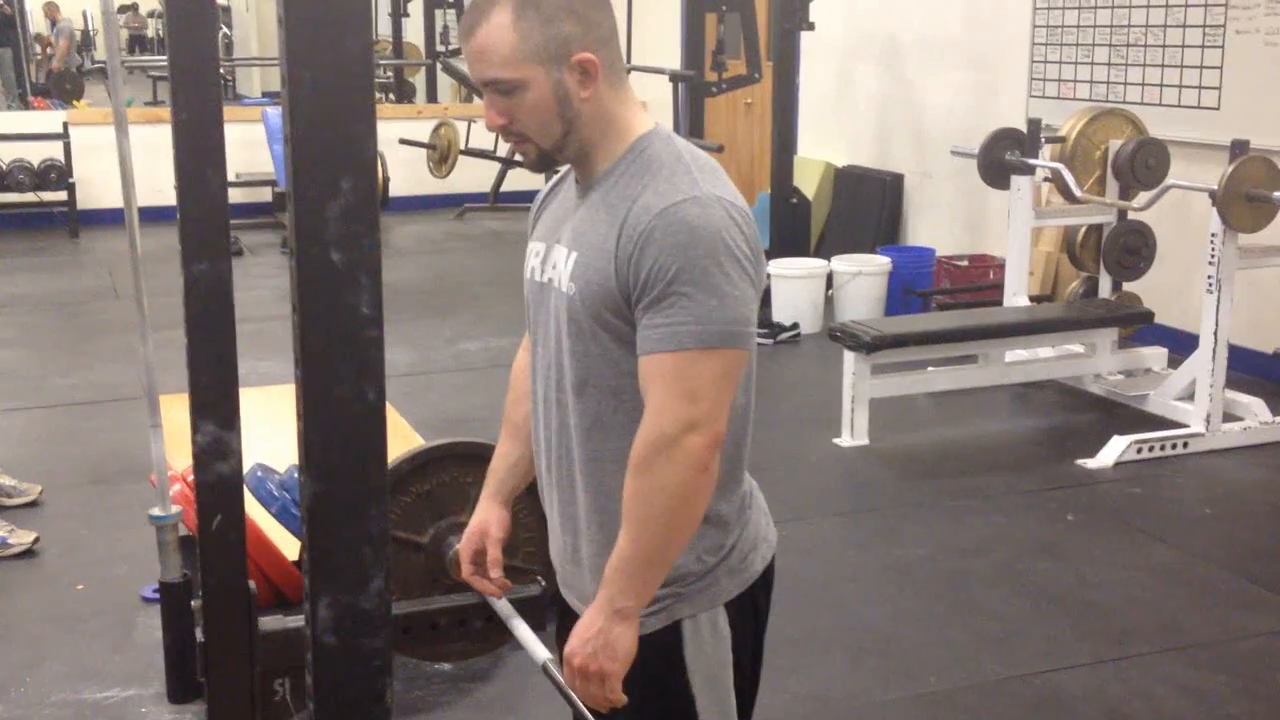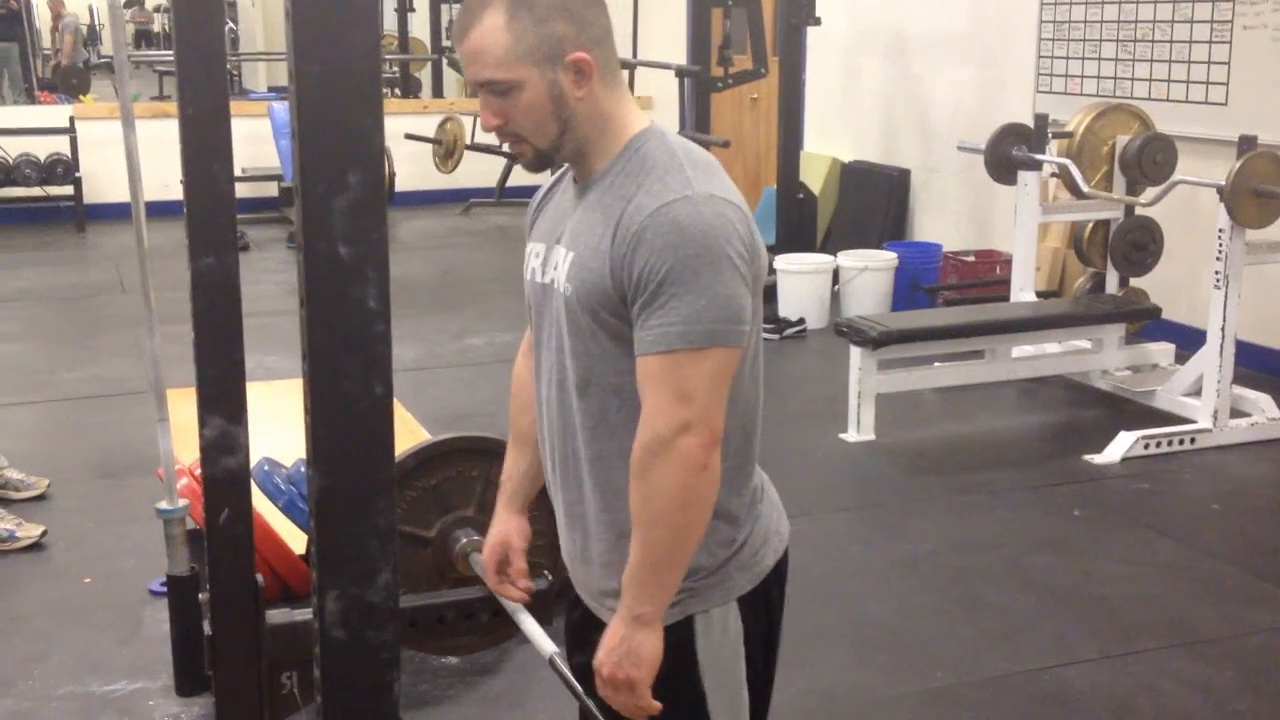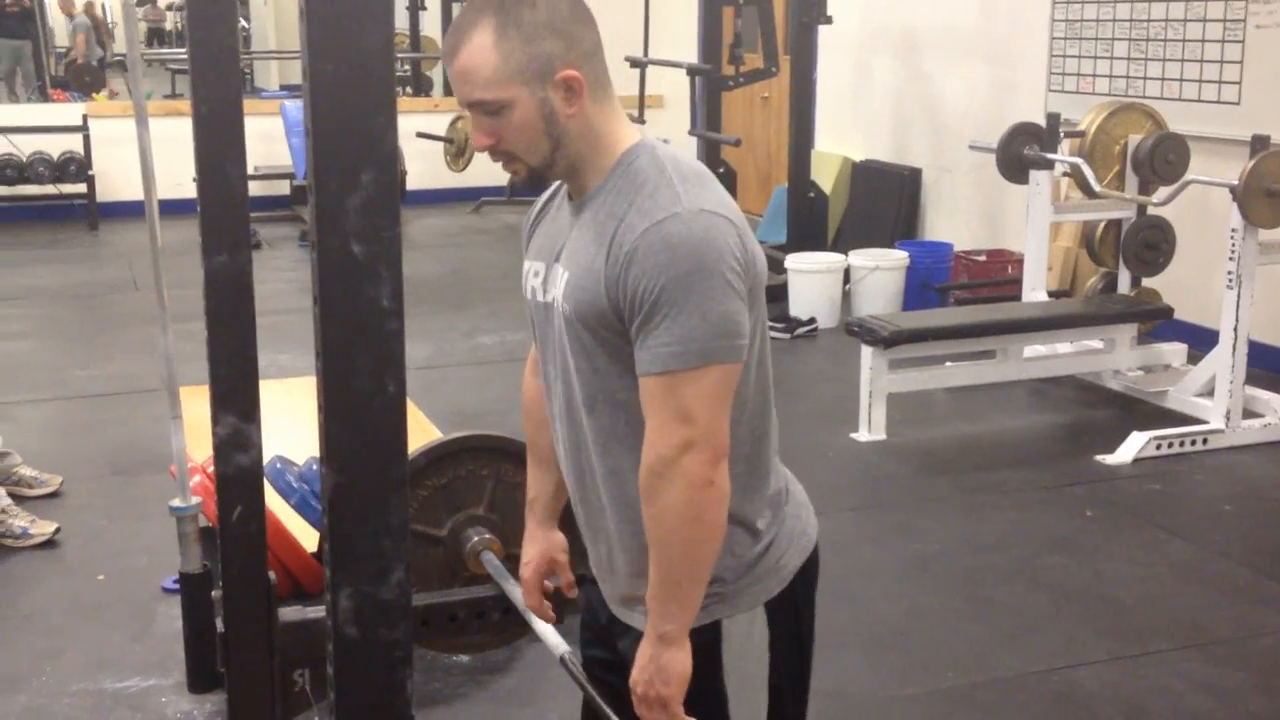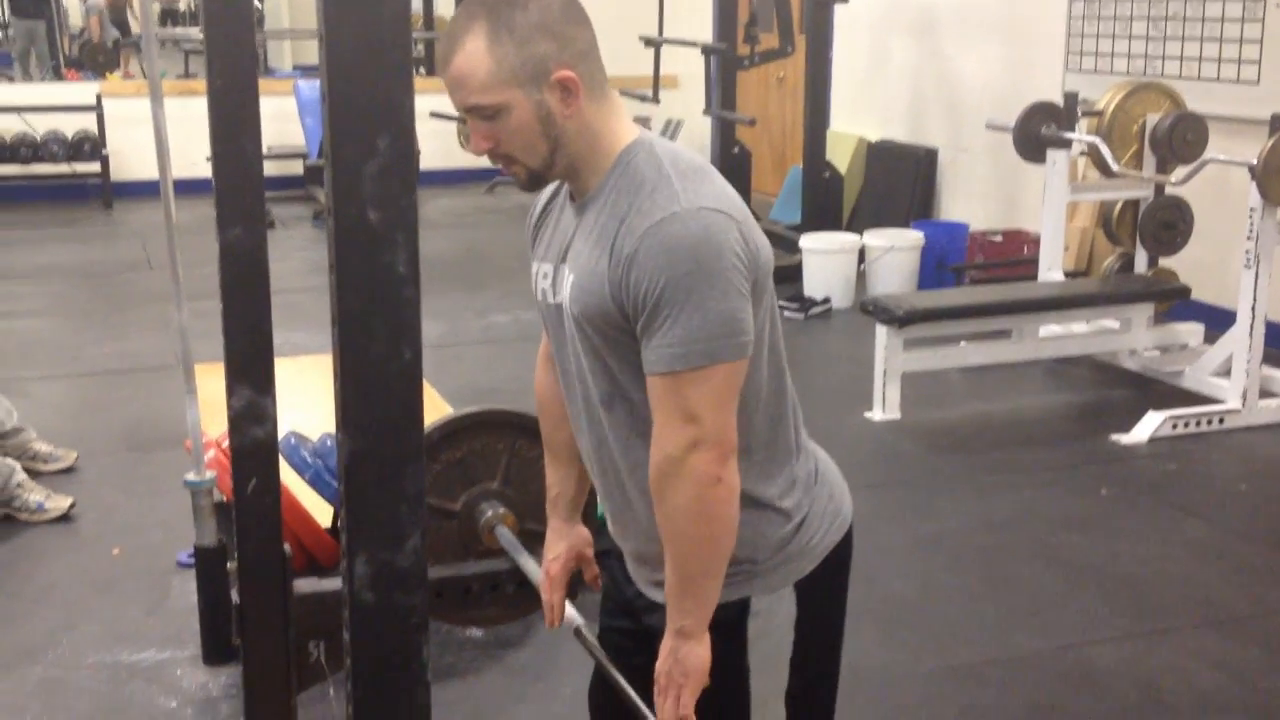
dt=0.3s
person 1, frame 1
left shoulder: (685, 215)
right shoulder: (563, 193)
left elbow: (686, 435)
left wrist: (619, 609)
right wrist: (496, 496)
left hip: (677, 589)
right hip: (591, 565)
person 1, frame 2
left shoulder: (681, 215)
right shoulder: (561, 192)
left elbow: (684, 436)
left wrist: (642, 618)
right wrist: (511, 503)
left hip: (692, 584)
person 1, frame 3
left shoulder: (676, 230)
right shoulder: (556, 207)
left elbow: (690, 454)
right elbow: (548, 371)
left wrist: (671, 634)
right wrist: (540, 520)
left hip: (724, 583)
right hip: (624, 566)
person 1, frame 4
left shoulder: (679, 227)
right shoulder: (557, 202)
left elbow: (698, 451)
right elbow: (560, 365)
left wrist: (690, 629)
right wrist: (562, 518)
left hip: (758, 561)
